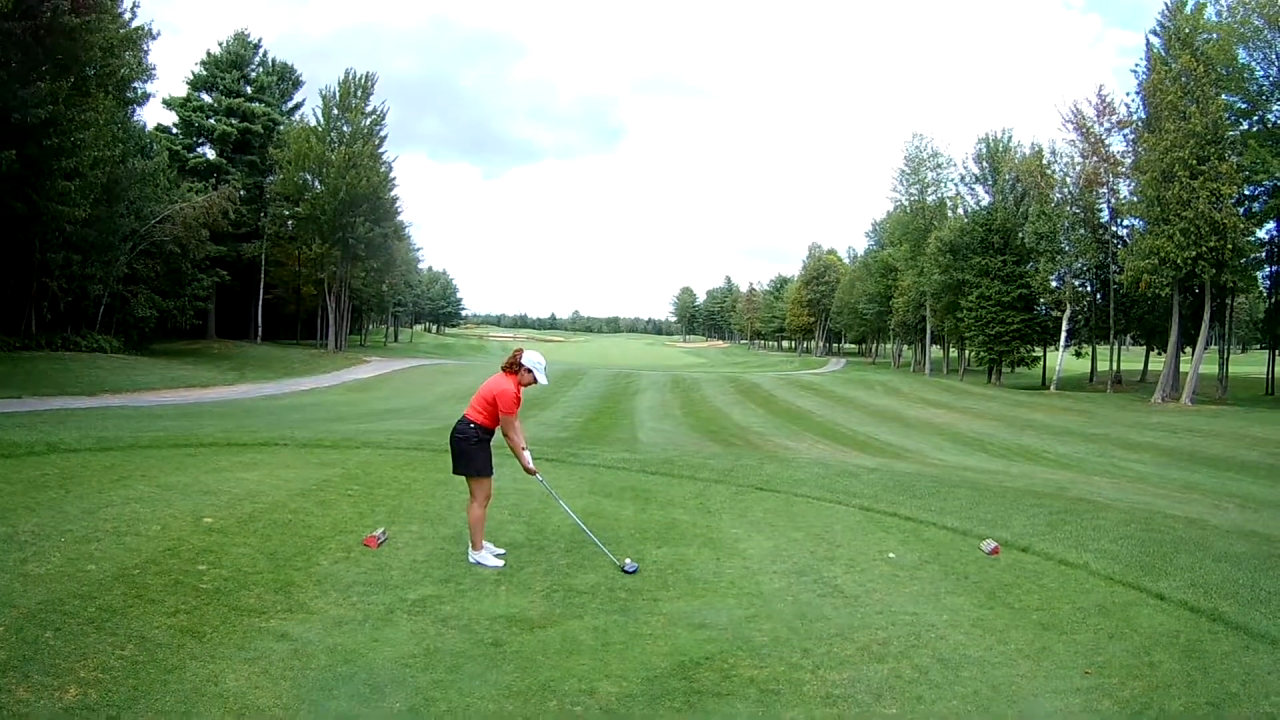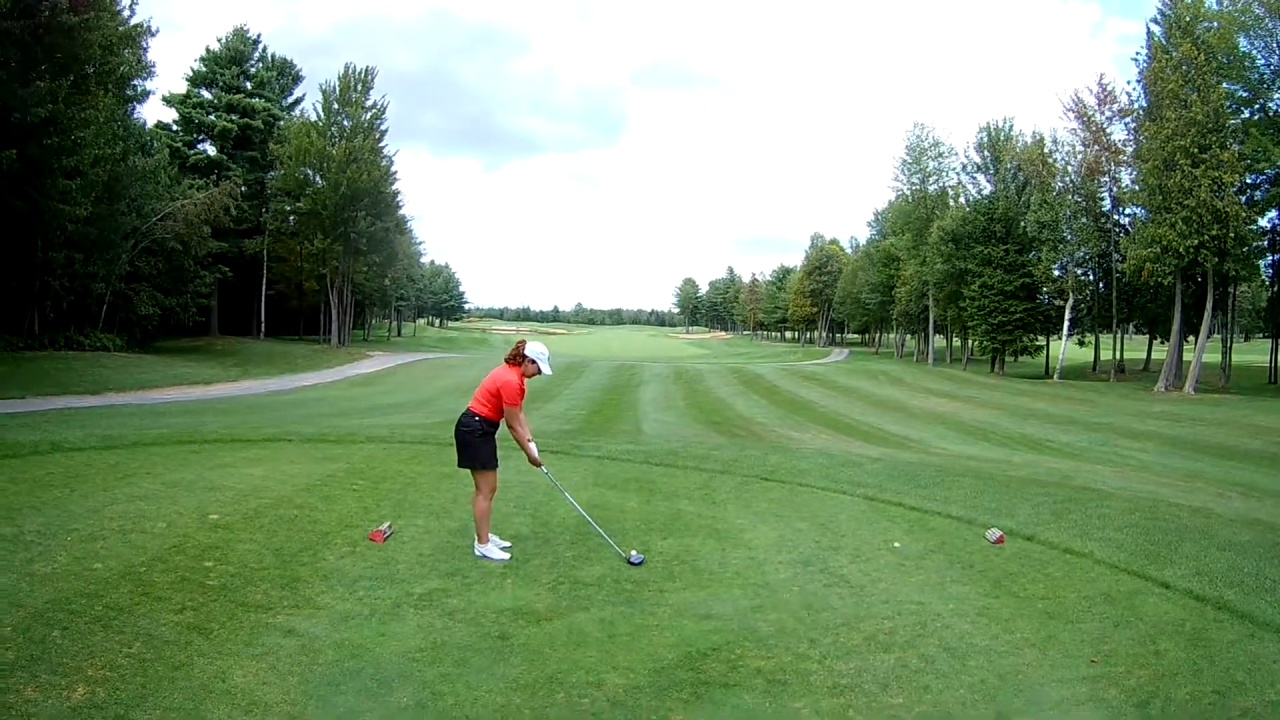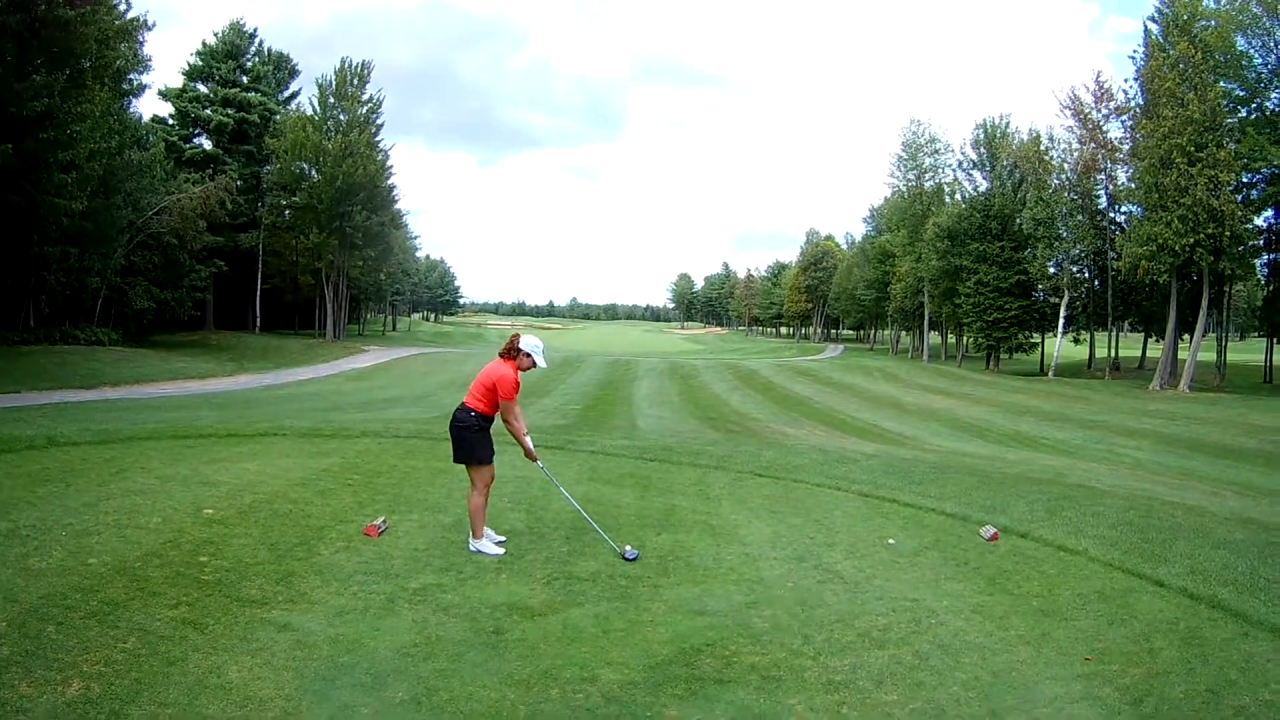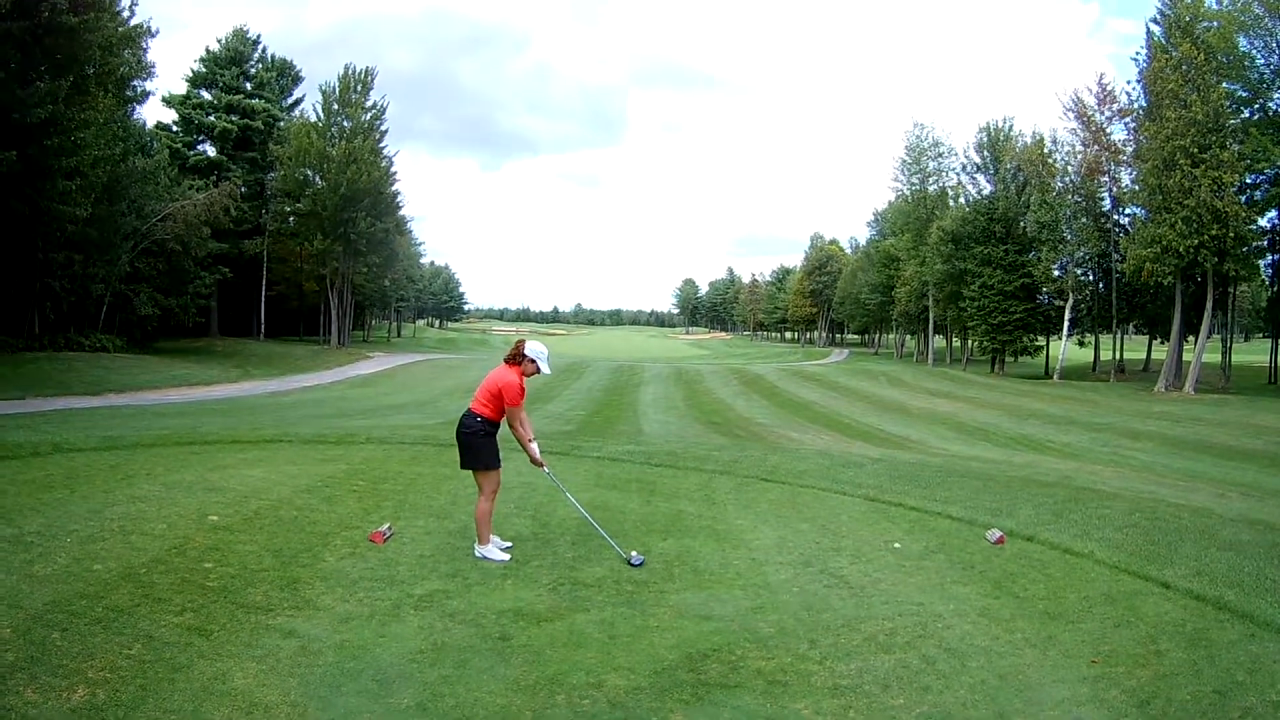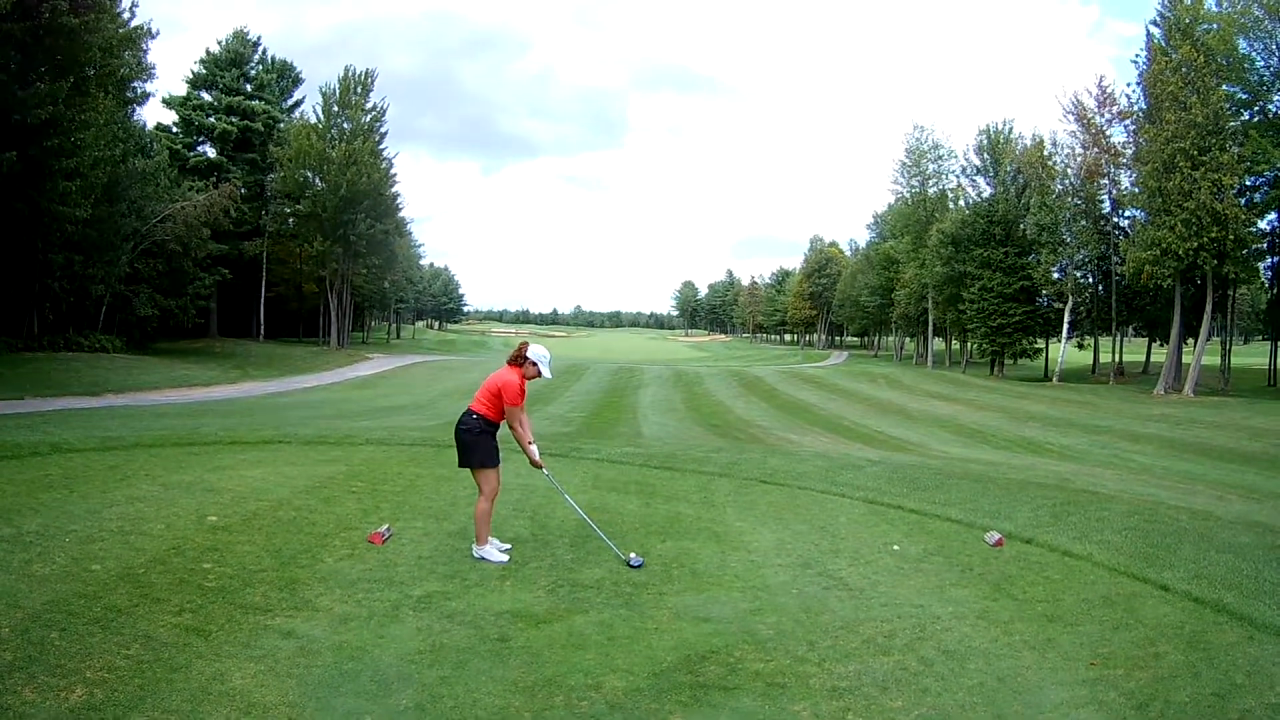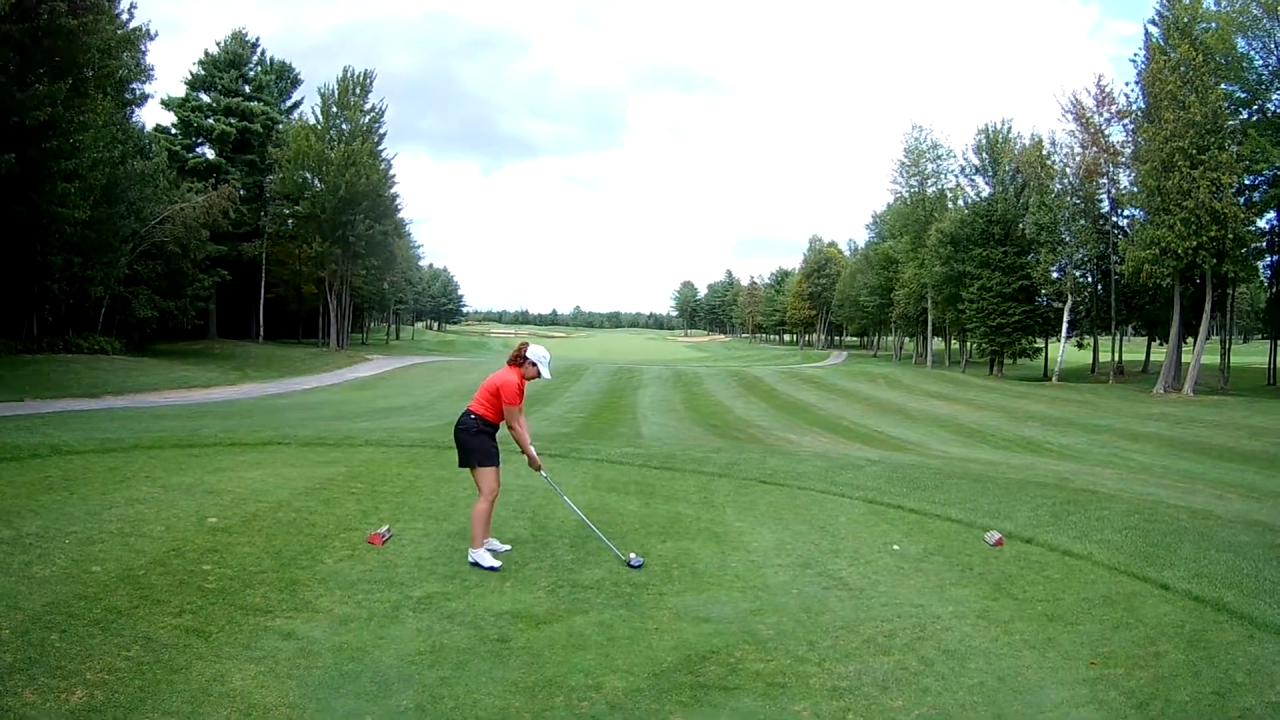
dt=0.2s
person 1, frame 1
left shoulder: (511, 382)
right shoulder: (507, 390)
left elbow: (515, 421)
right elbow: (508, 434)
left wrist: (525, 451)
right wrist: (524, 463)
left hip: (476, 436)
right hip: (470, 437)
left knee: (482, 495)
right knee: (480, 497)
left ankle: (478, 543)
right ankle: (476, 552)
person 1, frame 2
left shoulder: (513, 373)
right shoulder: (511, 381)
left elbow: (519, 413)
right elbow: (512, 425)
left wrist: (531, 442)
right wrist: (529, 454)
left hip: (480, 428)
right hip: (475, 430)
left knee: (488, 488)
right knee: (486, 490)
left ankle: (484, 536)
right ankle: (482, 545)
person 1, frame 3
left shoulder: (506, 366)
right shoulder: (506, 376)
left elbow: (514, 406)
right elbow: (508, 419)
left wrist: (526, 435)
right wrist: (526, 448)
left hip: (474, 422)
right hip: (471, 425)
left knee: (487, 479)
right knee: (481, 485)
left ankle: (480, 529)
right ankle: (477, 540)
person 1, frame 4
left shoulder: (512, 373)
right shoulder: (511, 382)
left elbow: (520, 412)
right elbow: (514, 425)
left wrist: (533, 441)
right wrist: (531, 454)
left hip: (480, 429)
right hip: (477, 431)
left knee: (492, 487)
right knee: (488, 491)
left ankle: (486, 537)
right ankle: (483, 546)
person 1, frame 5
left shoulder: (517, 377)
right shoulder: (511, 382)
left elbow: (522, 414)
right elbow: (513, 425)
left wrist: (532, 445)
right wrist: (530, 456)
left hip: (483, 430)
right hip: (474, 430)
left knee: (492, 488)
right knee: (488, 491)
left ankle: (485, 538)
right ankle: (480, 546)
person 1, frame 6
left shoulder: (516, 377)
right shoulder: (509, 381)
left elbow: (520, 416)
right elbow: (513, 425)
left wrist: (530, 447)
right wrist: (530, 456)
left hip: (484, 430)
right hip: (473, 430)
left knee: (493, 488)
right knee: (488, 492)
left ankle: (485, 539)
right ankle: (476, 549)
